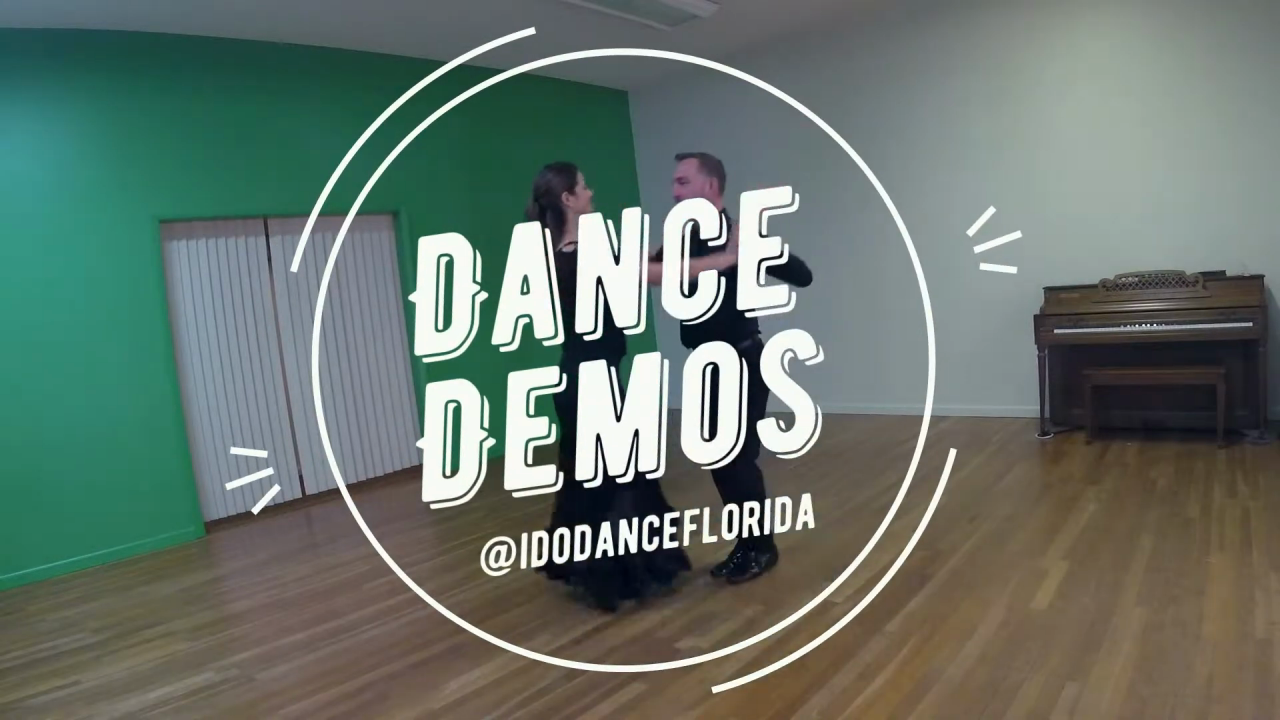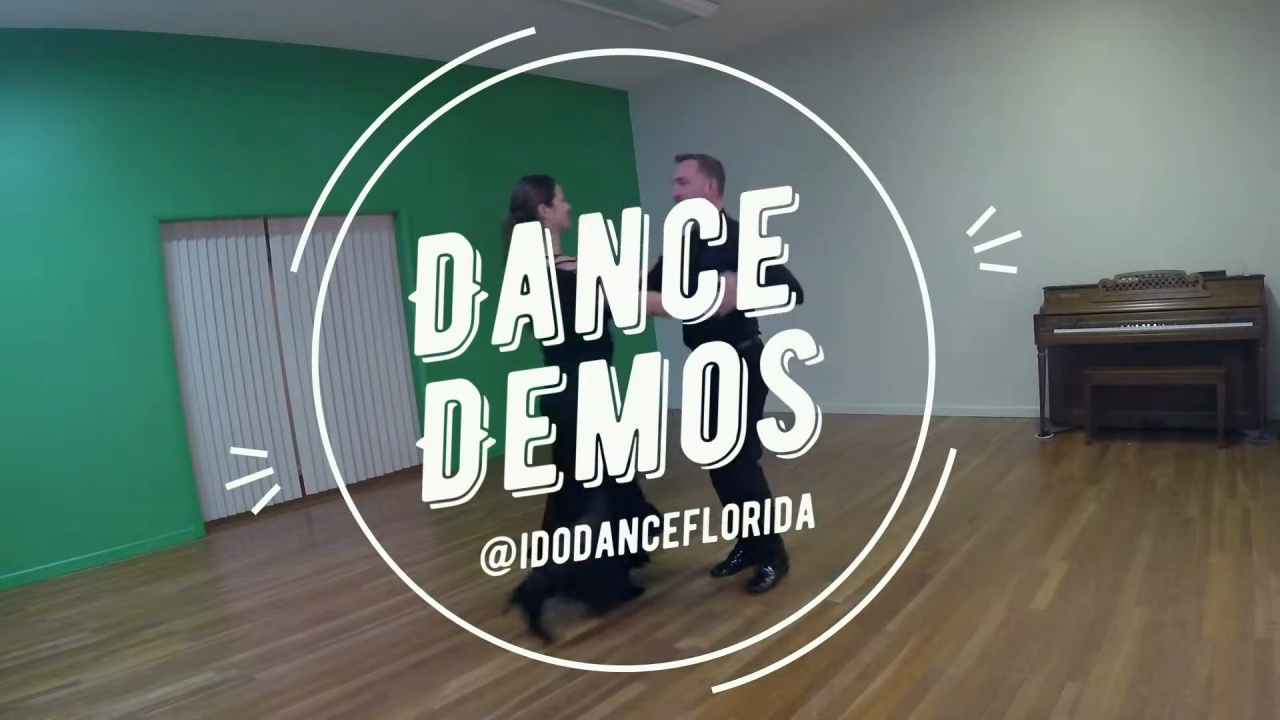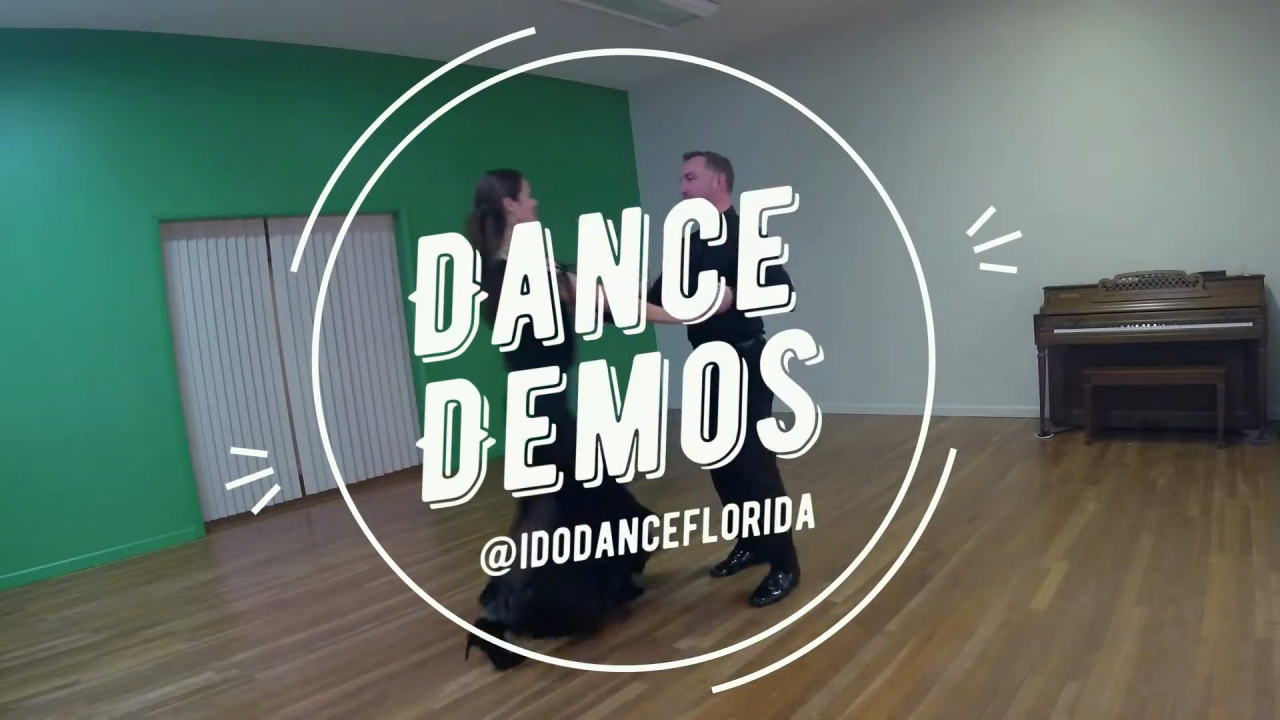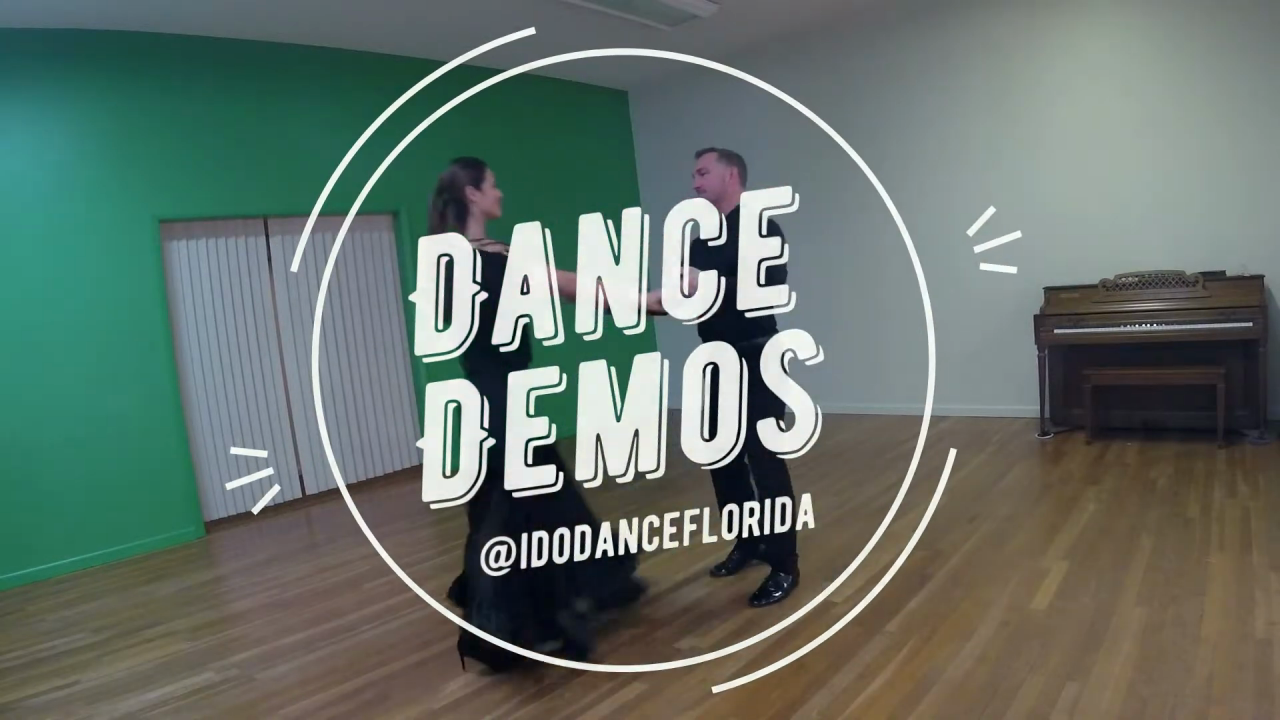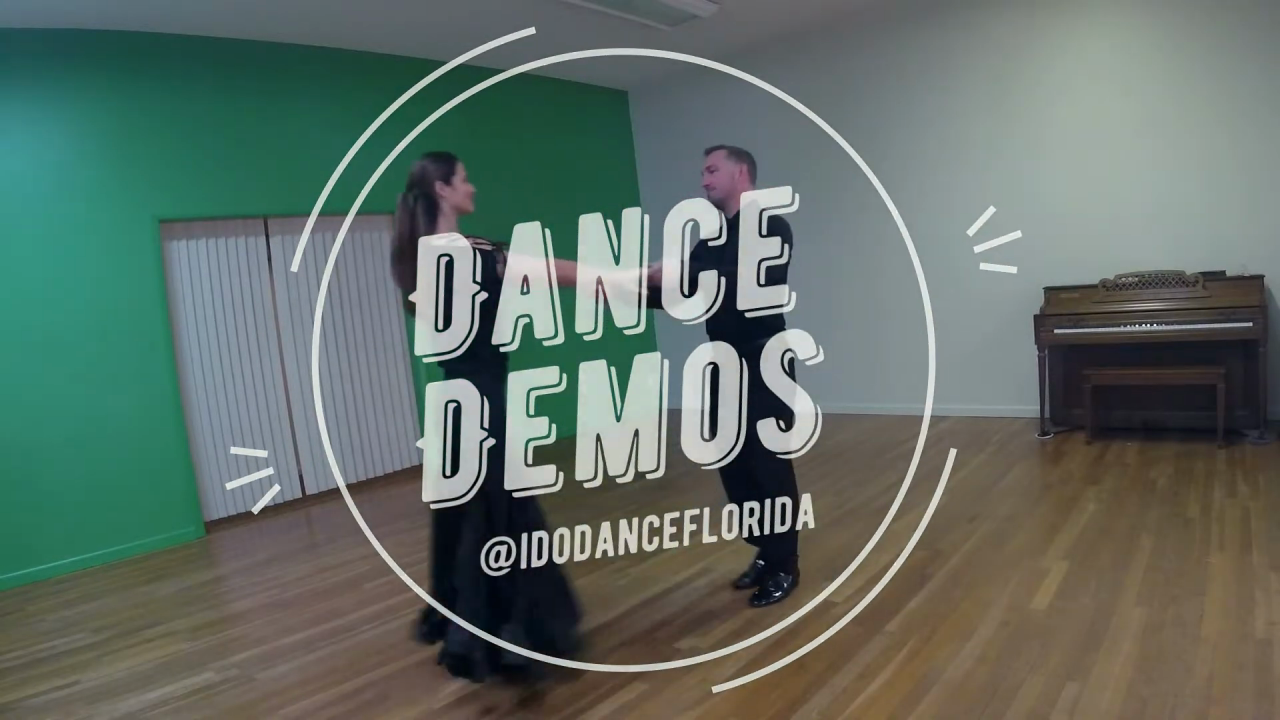
dt=0.2s
person 1, frame 1
left shoulder: (561, 257)
right shoulder: (581, 261)
right wrist: (731, 258)
left hip: (574, 382)
left knee: (594, 482)
right knee: (621, 481)
left ankle: (588, 566)
right ankle: (604, 574)
person 1, frame 2
left shoulder: (548, 270)
right shoulder: (566, 273)
left hip: (567, 393)
right hip: (578, 396)
left knee: (596, 491)
right knee: (600, 498)
left ankle: (603, 577)
right ankle: (539, 587)
person 1, frame 3
left shoulder: (499, 267)
left elbow: (576, 299)
left hip: (536, 400)
right hip: (542, 403)
left knee: (583, 492)
right knee: (548, 509)
left ankle: (600, 587)
right ankle: (496, 622)
person 1, frame 4
right shoulder: (490, 258)
right elbow: (571, 288)
right wrist: (650, 299)
left hip: (484, 396)
right hip: (495, 402)
left knee: (537, 504)
right knee: (507, 517)
right ankle: (489, 634)
person 1, frame 5
left shoulder: (425, 254)
right shoulder: (466, 251)
right elbow: (551, 272)
right hip: (479, 399)
left knee: (468, 516)
right knee: (489, 519)
left ankle: (468, 631)
right ankle: (486, 641)
person 2, frame 1
left shoulder: (739, 236)
left elbow: (801, 277)
left hip: (742, 363)
left knee: (737, 458)
right knee: (719, 461)
left ankle: (761, 545)
right ankle: (747, 543)
person 2, frame 2
left shoulder: (739, 239)
left elbow: (792, 291)
right elbow: (648, 294)
left hip: (741, 365)
left knee: (741, 460)
right knee: (719, 462)
left ankle: (772, 553)
right ankle: (749, 543)
person 2, frame 3
left shoulder: (746, 235)
right shoulder: (690, 244)
left elbow: (783, 293)
right elbow: (655, 299)
left wrist: (734, 293)
left hip: (745, 364)
left knee: (755, 462)
right knee: (720, 462)
left ankle: (784, 563)
right ankle: (751, 543)
person 2, frame 4
left shoulder: (761, 229)
right shoulder: (702, 241)
left elbow: (771, 285)
left hip: (755, 363)
left knee: (765, 464)
right knee: (720, 461)
left ankle: (784, 565)
right ankle: (749, 541)
person 2, frame 5
left shoulder: (771, 228)
right shoulder: (710, 241)
left elbow: (754, 278)
left wrist: (685, 272)
left hip: (765, 364)
left knee: (770, 467)
right knee: (732, 465)
left ankle: (784, 565)
right ankle: (767, 552)
